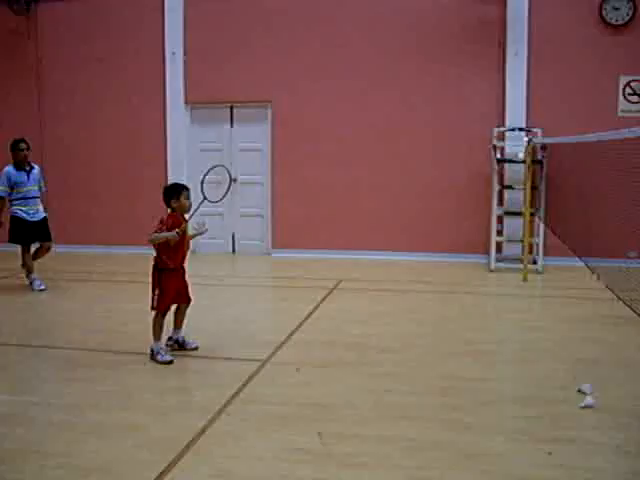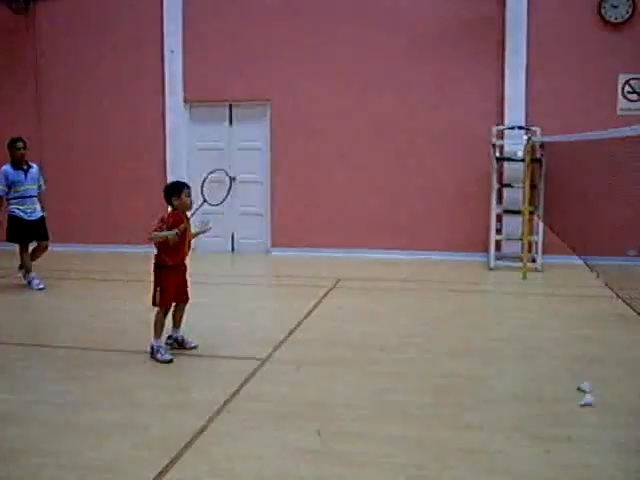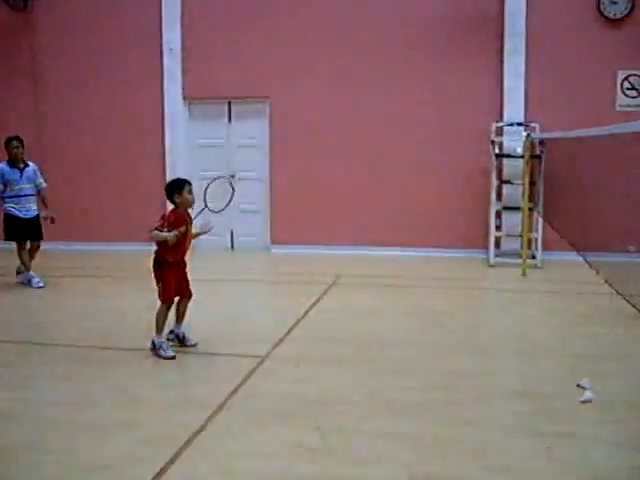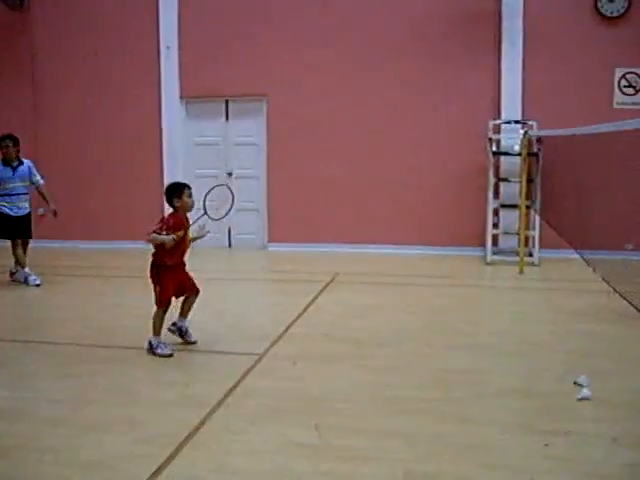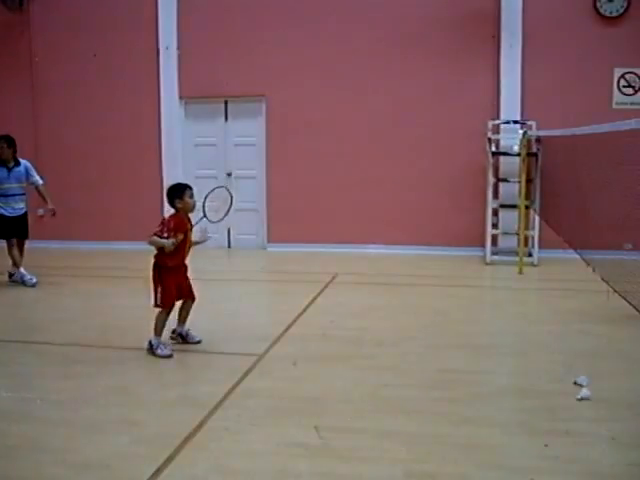
dt=0.1s
person 1, frame 1
left shoulder: (182, 220)
right shoulder: (168, 220)
right elbow: (153, 238)
left wrist: (195, 233)
right wrist: (169, 235)
left hip: (178, 269)
right hip: (164, 271)
left knee: (184, 303)
right knee: (162, 309)
left ankle: (176, 338)
right ankle: (156, 347)
person 1, frame 2
left shoulder: (184, 218)
right shoulder: (169, 219)
right elbow: (152, 237)
left wrist: (198, 232)
right wrist: (168, 234)
left hip: (179, 267)
right hip: (165, 269)
left knee: (182, 301)
right knee: (164, 306)
left ankle: (175, 337)
right ankle: (156, 345)
person 1, frame 3
left shoulder: (186, 216)
right shoulder: (170, 217)
right elbow: (153, 235)
left wrist: (200, 233)
right wrist: (166, 236)
left hip: (178, 263)
right hip: (165, 265)
left knee: (185, 297)
right knee: (167, 301)
left ankle: (176, 334)
right ankle: (158, 341)
person 1, frame 4
left shoulder: (184, 220)
right shoulder: (169, 220)
right elbow: (151, 237)
left wrist: (197, 236)
right wrist: (164, 238)
left hip: (177, 266)
right hip: (163, 268)
left knee: (192, 292)
right knee: (164, 304)
left ankle: (180, 325)
right ankle: (155, 342)
person 1, frame 5
left shoulder: (187, 221)
right shoulder: (171, 222)
right elbow: (153, 240)
left wrist: (199, 241)
right wrist: (165, 242)
left hip: (179, 268)
right hip: (164, 269)
left knee: (189, 298)
right knee: (166, 306)
left ankle: (180, 331)
right ankle: (155, 342)
person 2, frame 1
left shoulder: (37, 170)
left wrist: (42, 211)
left hip: (39, 216)
right hip: (21, 217)
left knee: (46, 245)
right knee: (26, 247)
left ankle: (27, 264)
right ankle: (32, 277)
person 2, frame 2
left shoulder: (35, 169)
left wrist: (42, 210)
left hip: (37, 215)
right hip: (18, 216)
left knee: (44, 244)
right knee: (24, 246)
left ankle: (24, 266)
right ankle: (30, 276)
person 2, frame 3
left shoulder: (32, 167)
left elbow: (40, 189)
left wrist: (47, 209)
left hip: (32, 214)
right hip: (13, 214)
left knee: (36, 245)
right knee: (21, 245)
left ankle: (22, 269)
right ankle: (30, 275)
person 2, frame 4
left shoulder: (28, 165)
left elbow: (39, 185)
left wrist: (49, 204)
left hip: (24, 212)
left knee: (25, 242)
right knee: (16, 242)
left ankle: (16, 270)
right ankle: (25, 273)
person 2, frame 5
left shoulder: (25, 166)
left elbow: (38, 185)
left wrist: (48, 203)
left hip: (20, 212)
left knee: (21, 242)
left ankle: (14, 272)
right ankle: (22, 273)
